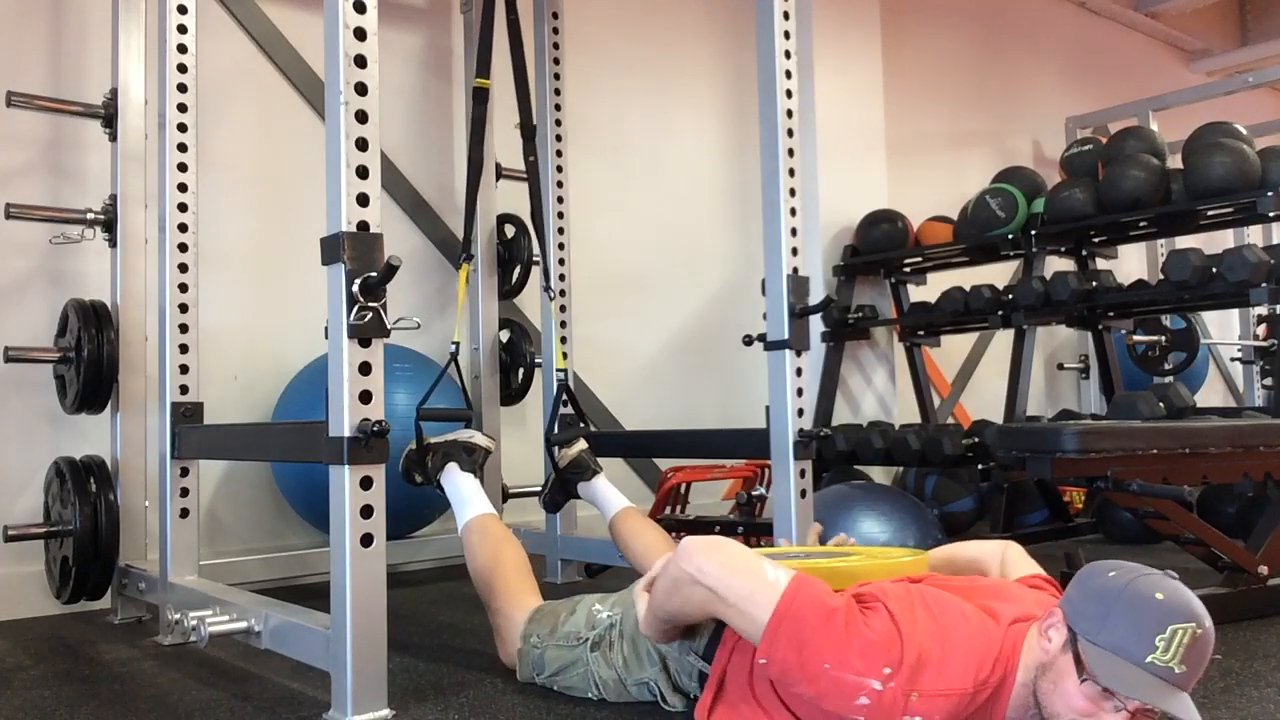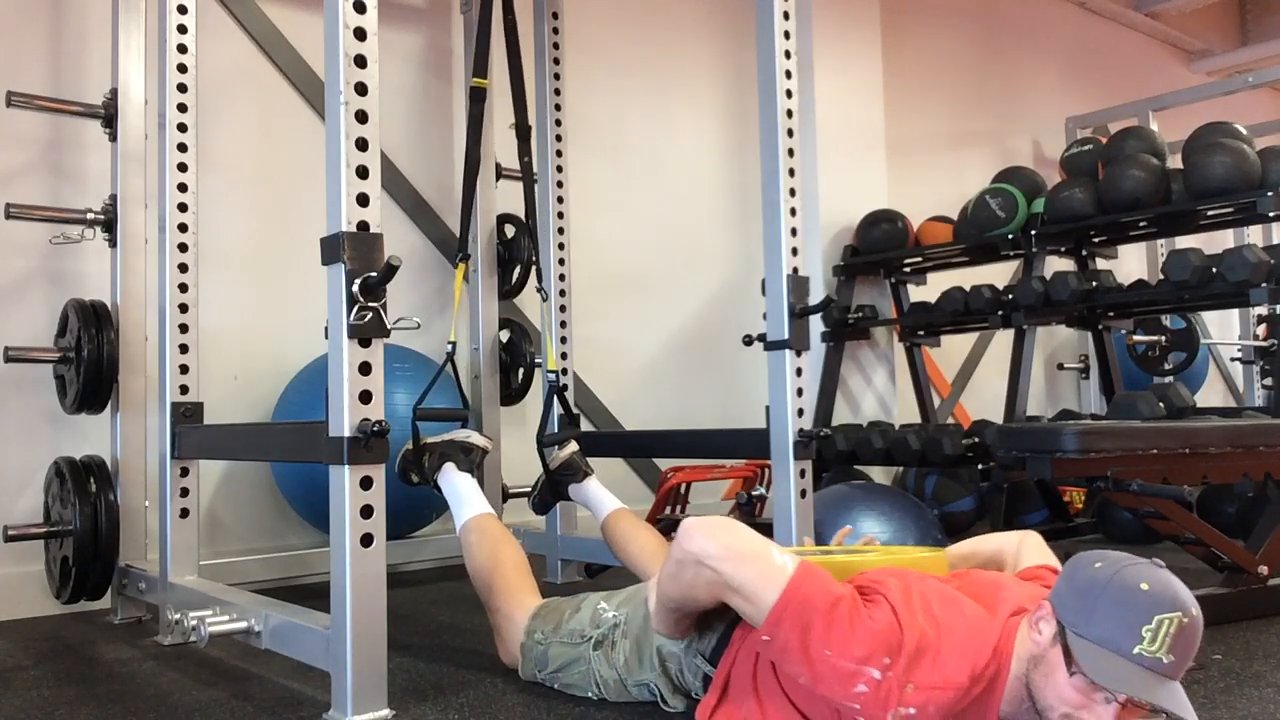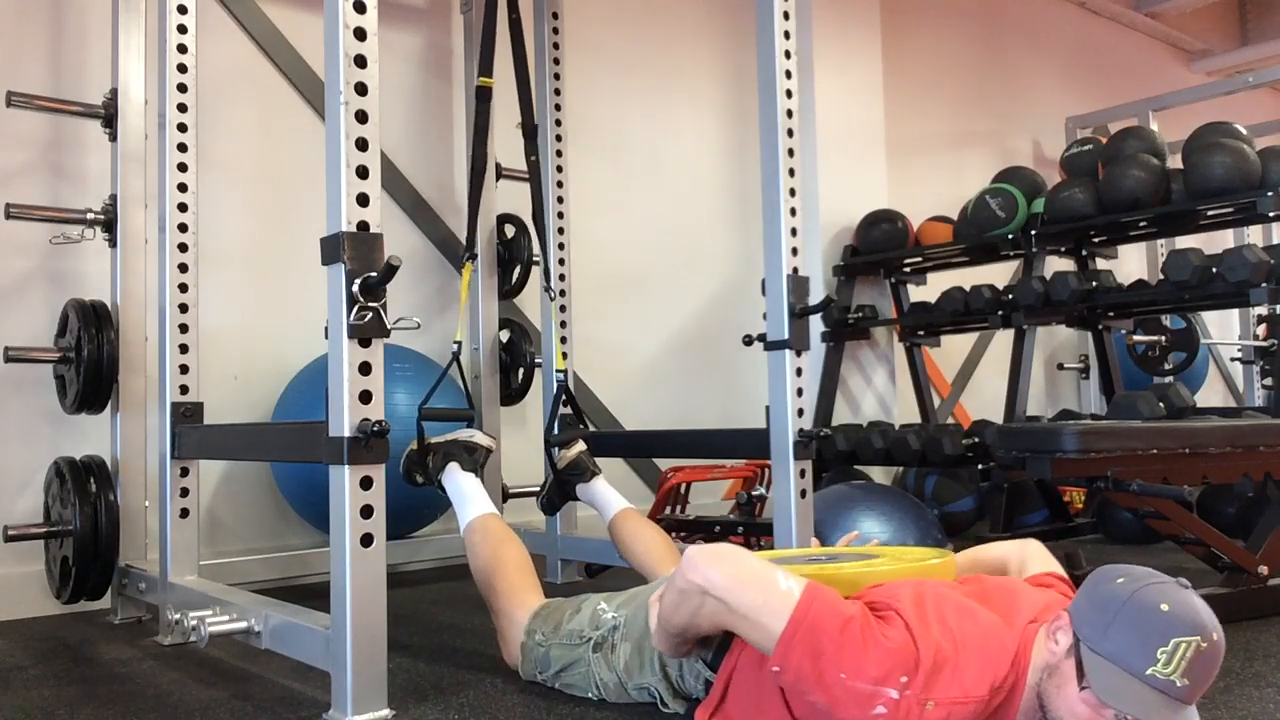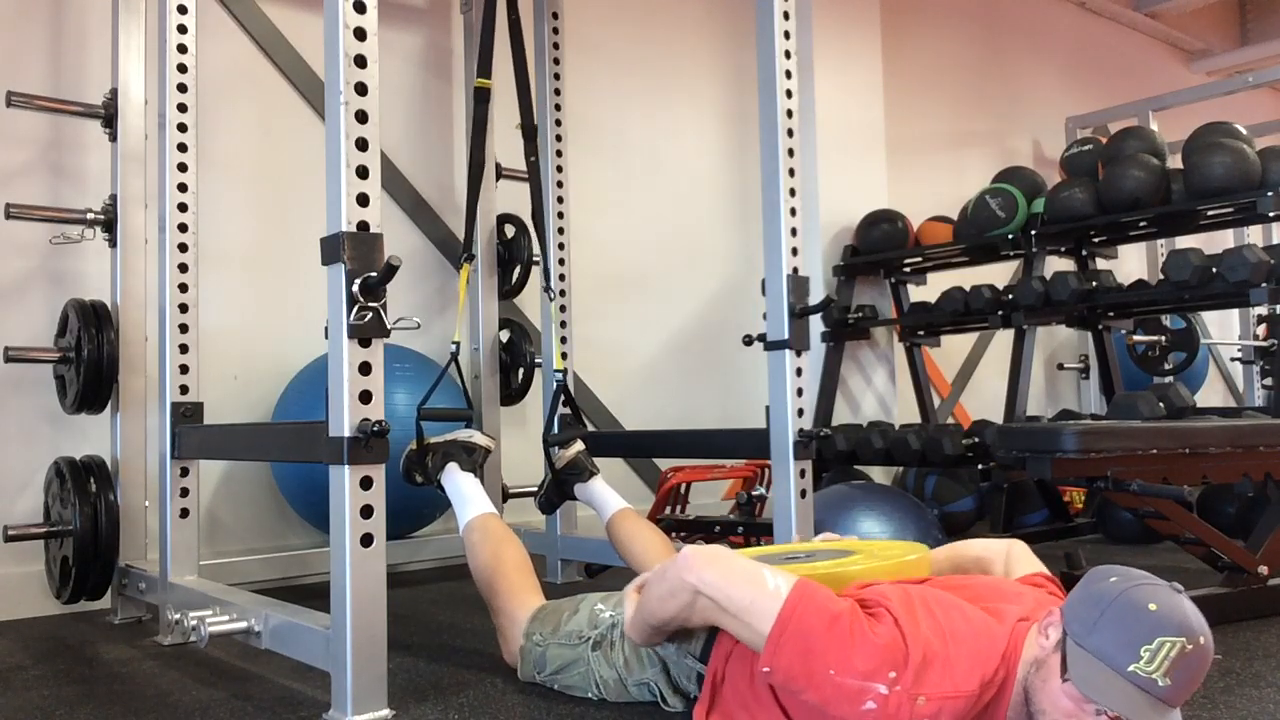
dt=0.3s
person 1, frame 1
left shoulder: (1046, 615)
left elbow: (1004, 553)
right elbow: (708, 561)
right wrist: (656, 616)
left hip: (790, 594)
right knee: (525, 638)
left ankle: (587, 476)
right ankle: (458, 472)
person 1, frame 2
left shoulder: (1050, 605)
left elbow: (1024, 543)
right elbow: (708, 544)
right wrist: (673, 620)
left hip: (757, 609)
right hip: (705, 649)
left knee: (666, 571)
right knee: (525, 638)
left ankle: (577, 478)
right ankle: (458, 475)
person 1, frame 3
left shoulder: (1059, 613)
left elbow: (1026, 552)
right elbow: (715, 570)
right wrist: (670, 632)
left hip: (801, 600)
left knee: (665, 570)
right knee: (528, 639)
left ankle: (585, 478)
right ankle: (460, 473)
person 1, frame 4
left shoulder: (1046, 611)
left elbow: (1008, 549)
right elbow: (705, 575)
right wrist: (642, 619)
left hip: (770, 592)
right hip: (695, 648)
left knee: (667, 564)
right knee: (528, 638)
left ankle: (583, 475)
right ankle: (460, 474)
